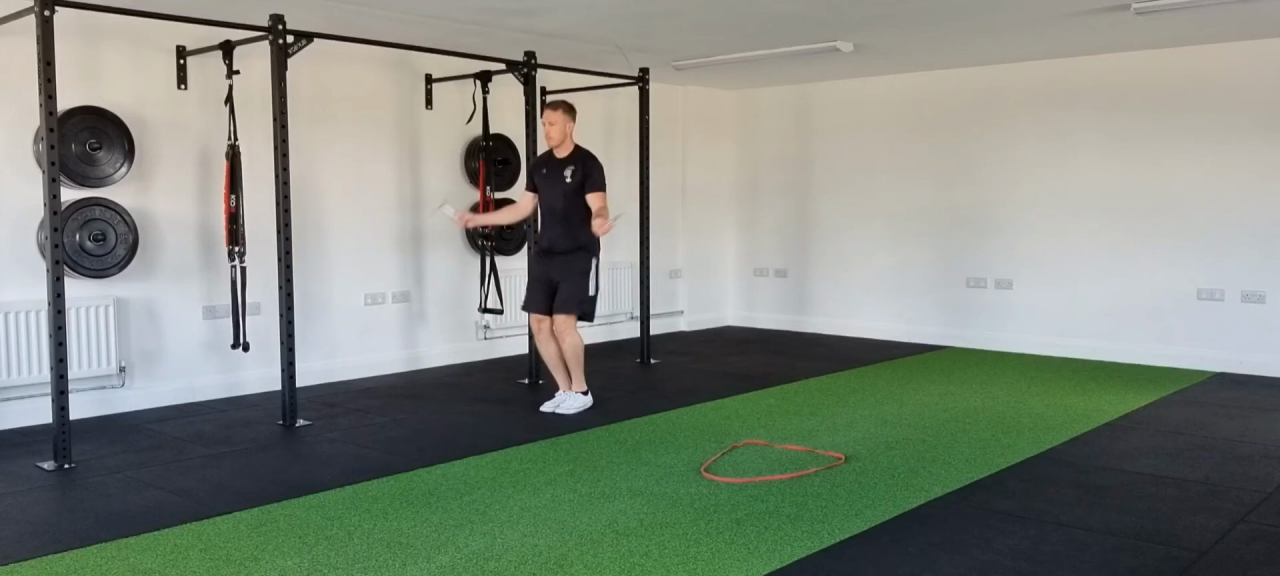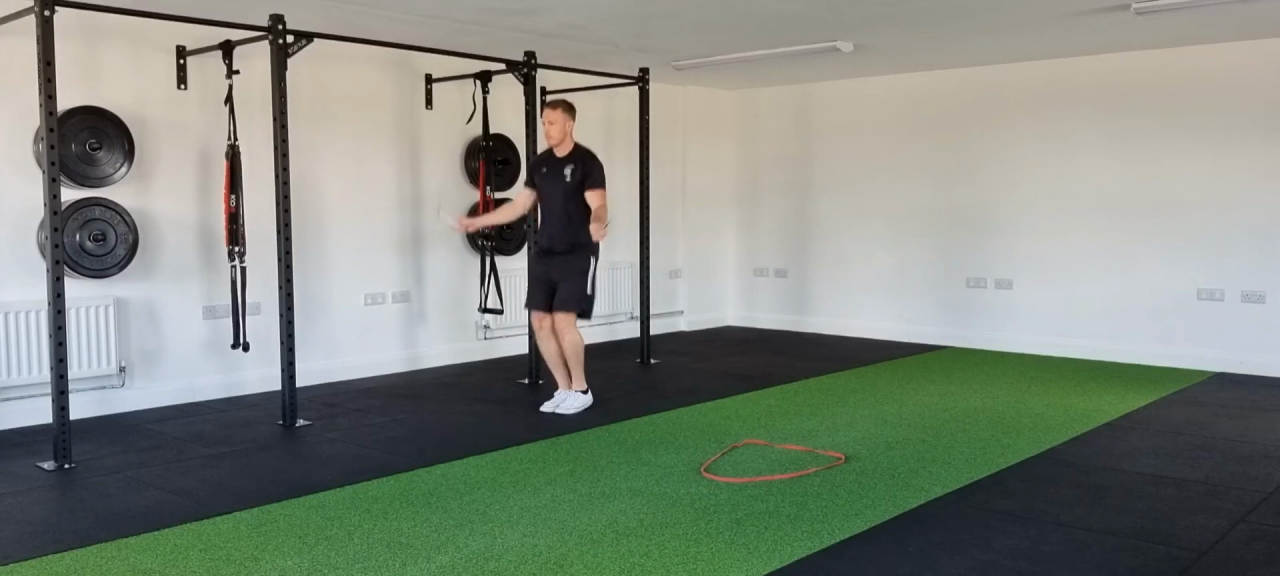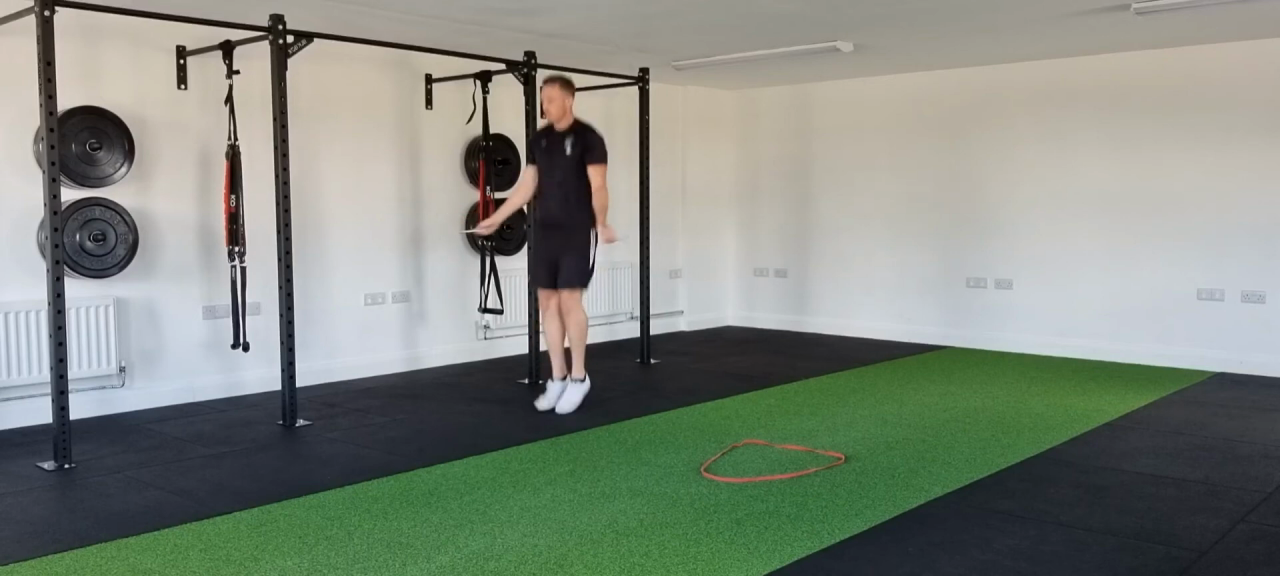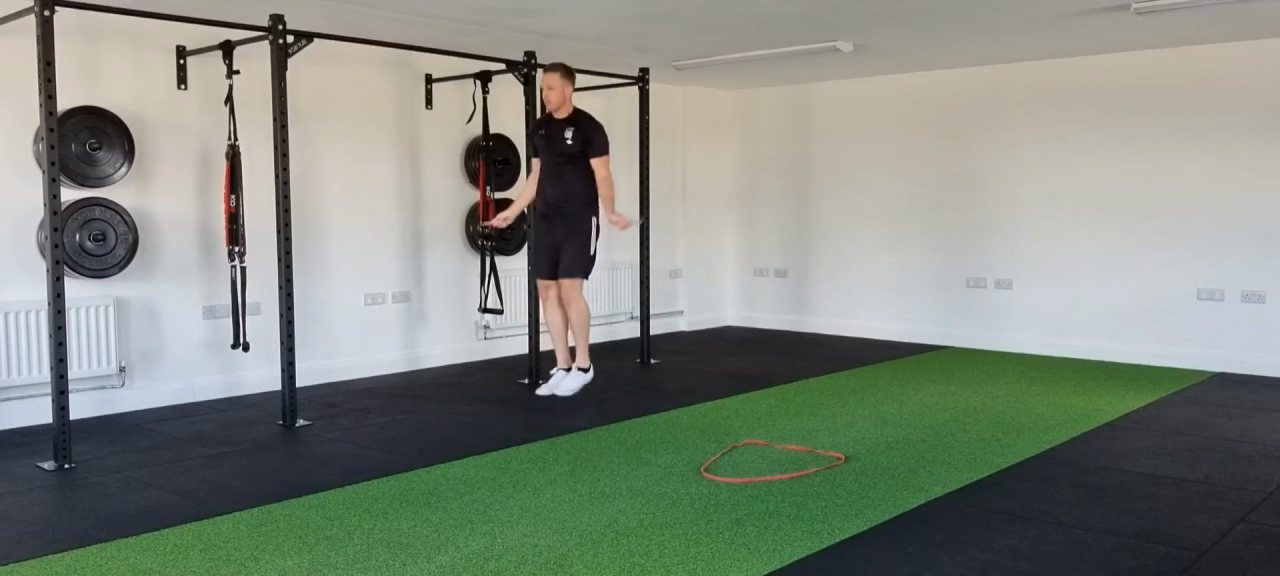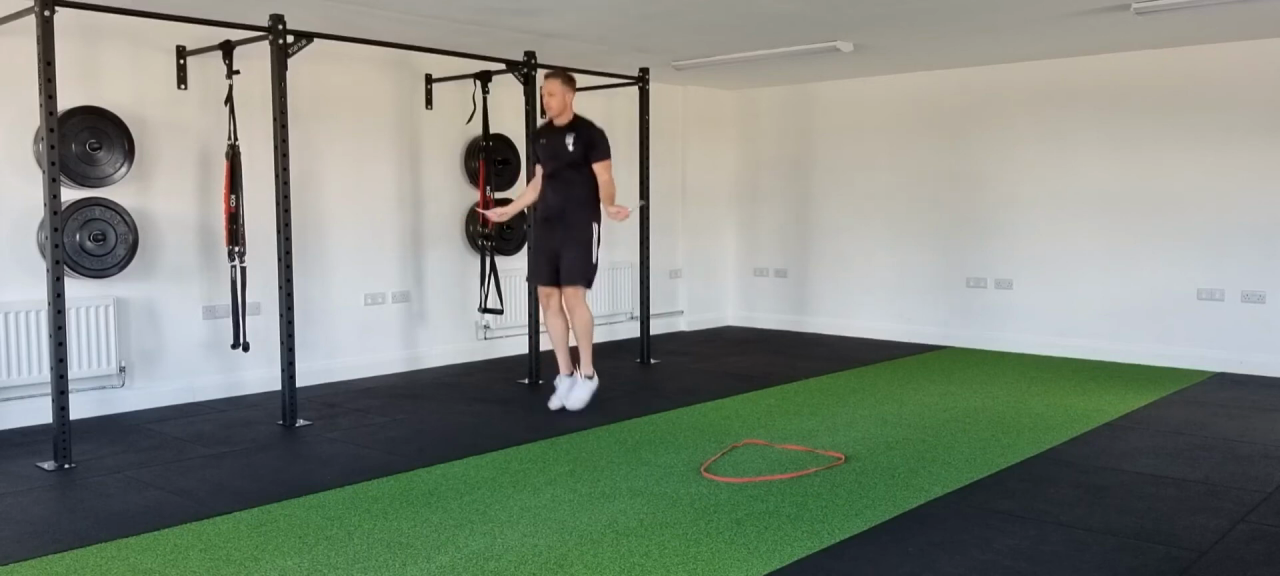
dt=0.1s
person 1, frame 1
left shoulder: (588, 164)
right shoulder: (540, 164)
left elbow: (599, 208)
right elbow: (524, 208)
left wrist: (600, 222)
right wrist: (479, 219)
left hip: (578, 257)
right hip: (544, 257)
left knee: (564, 324)
right knee: (540, 325)
left ankle: (581, 392)
right ankle: (565, 389)
person 1, frame 2
left shoulder: (587, 163)
right shoulder: (540, 163)
left elbow: (598, 206)
right elbow: (521, 205)
left wrist: (597, 226)
right wrist: (478, 221)
left hip: (577, 256)
right hip: (544, 255)
left knee: (564, 322)
right knee: (541, 323)
left ankle: (581, 390)
right ankle: (564, 389)
person 1, frame 3
left shoulder: (587, 138)
right shoulder: (539, 138)
left elbow: (598, 185)
right elbow: (527, 185)
left wrist: (601, 223)
right wrist: (495, 219)
left hip: (576, 231)
right hip: (545, 231)
left knee: (569, 300)
right knee: (547, 302)
left ankle: (578, 377)
right ankle: (559, 377)
person 1, frame 4
left shoulder: (589, 127)
right shoulder: (540, 127)
left elbow: (601, 175)
left wrist: (610, 212)
right wrist: (511, 212)
left hip: (579, 220)
right hip: (545, 220)
left knee: (570, 288)
right knee: (548, 290)
left ankle: (582, 365)
right ankle: (562, 367)
person 1, frame 5
left shoulder: (590, 133)
right shoulder: (543, 135)
left elbow: (605, 179)
left wrist: (612, 207)
right wrist: (509, 210)
left hip: (580, 227)
right hip: (547, 228)
left knee: (574, 298)
right knee: (548, 299)
left ankle: (585, 375)
right ankle: (565, 377)
